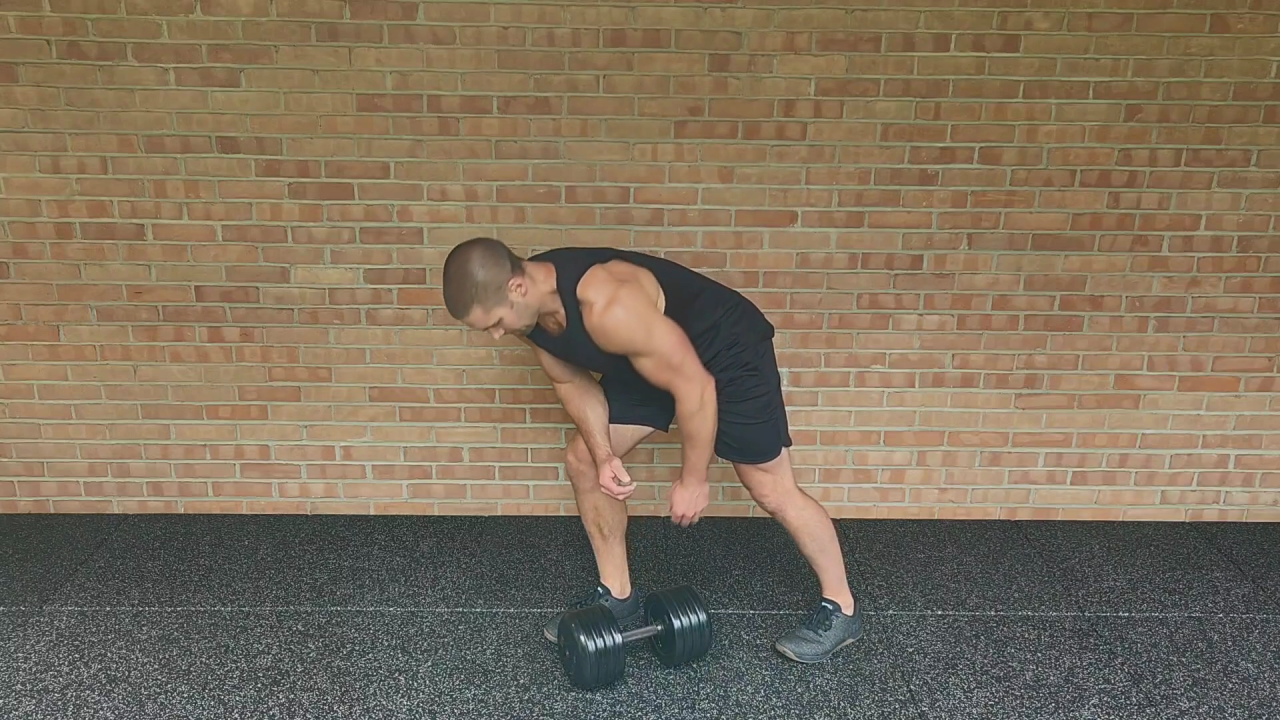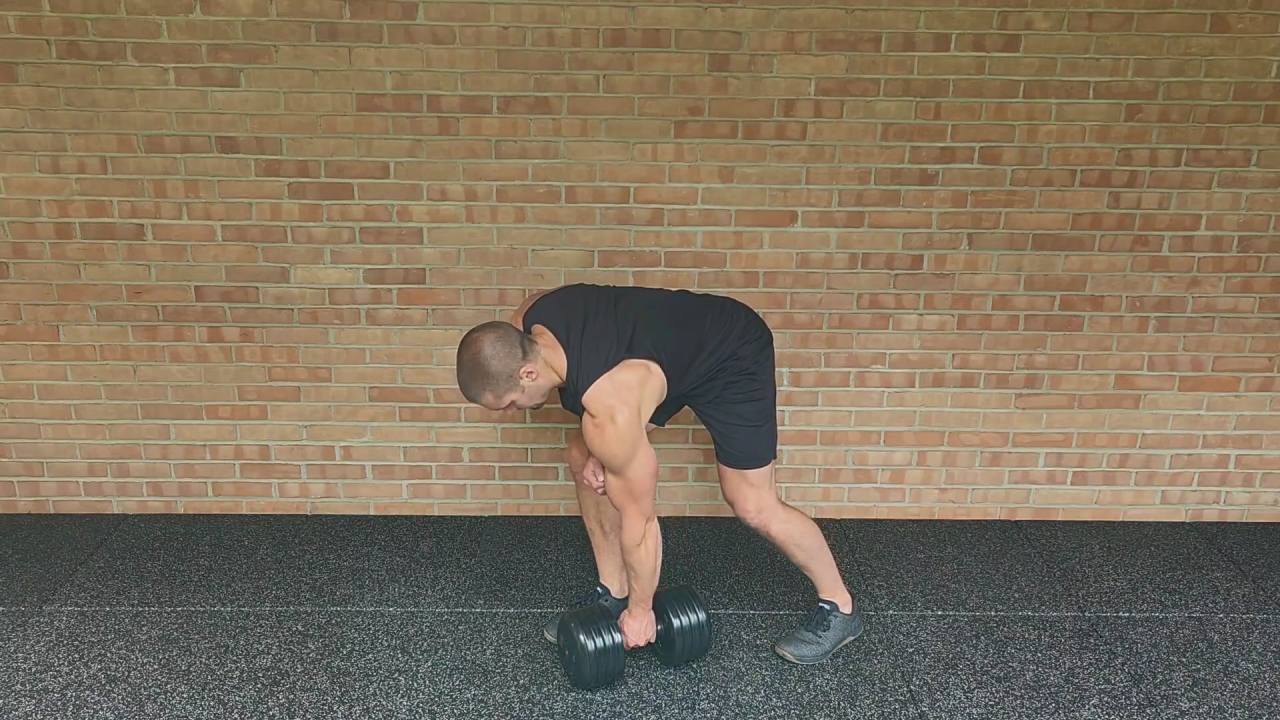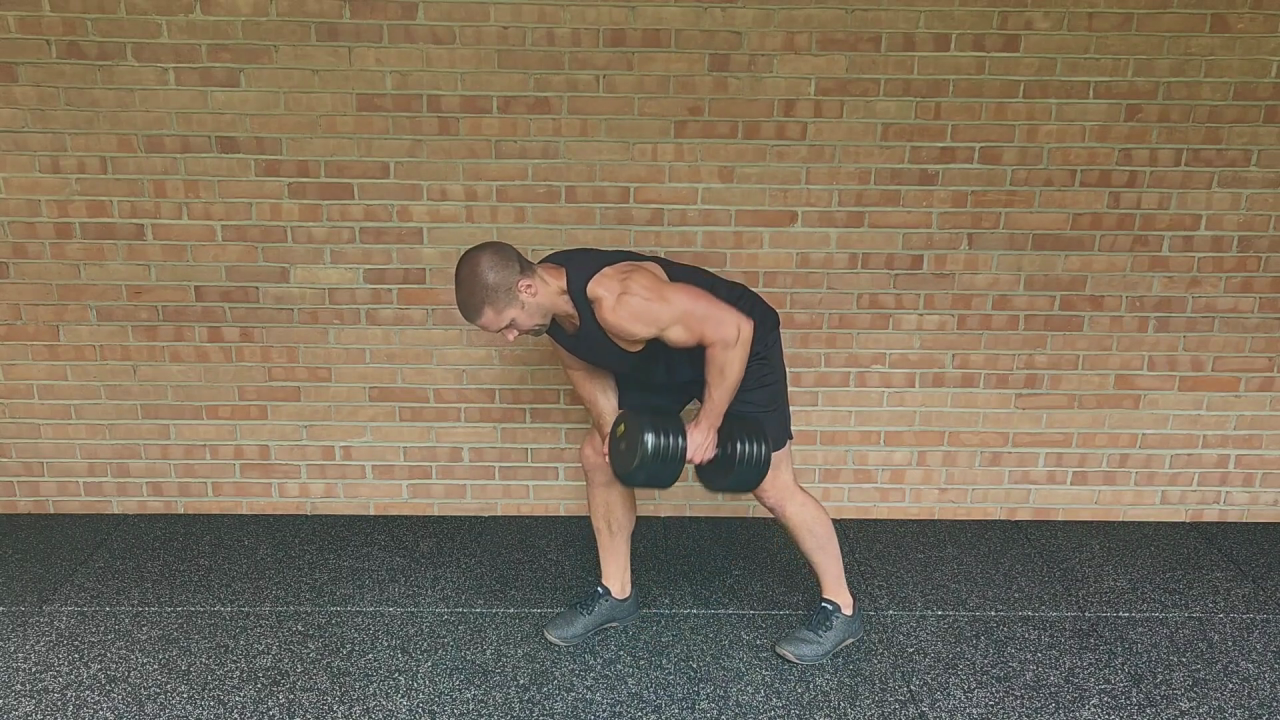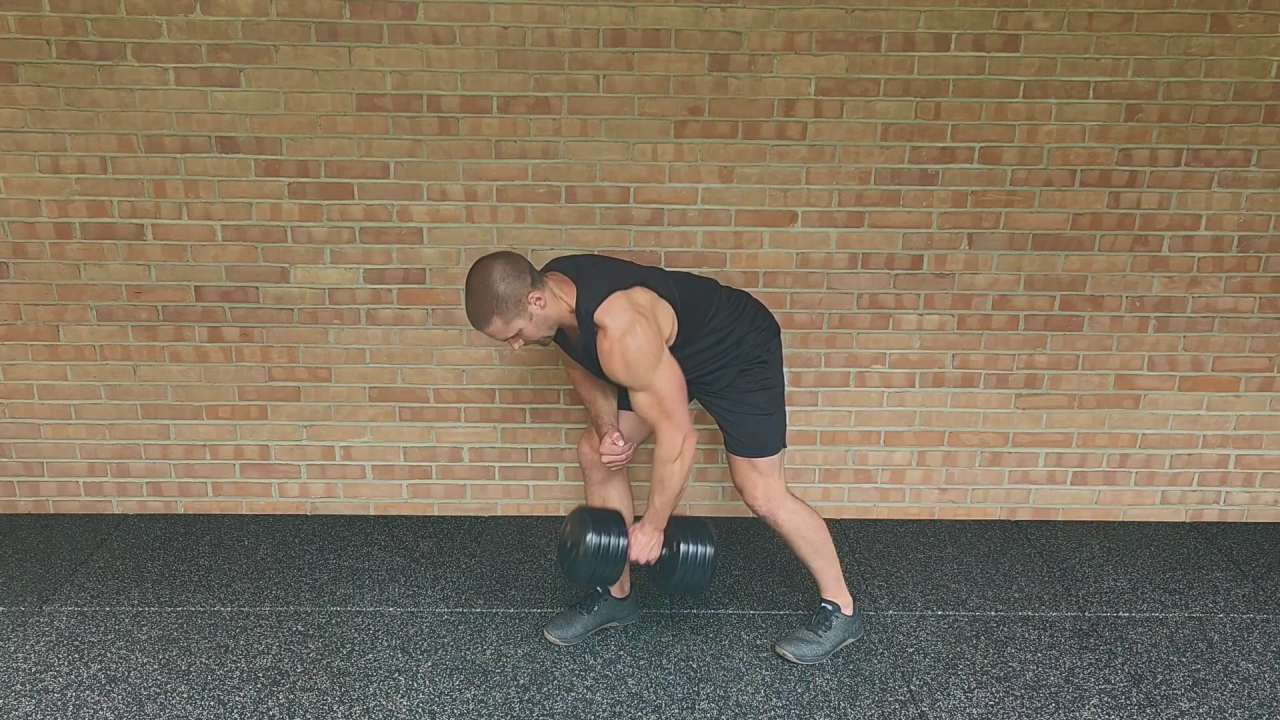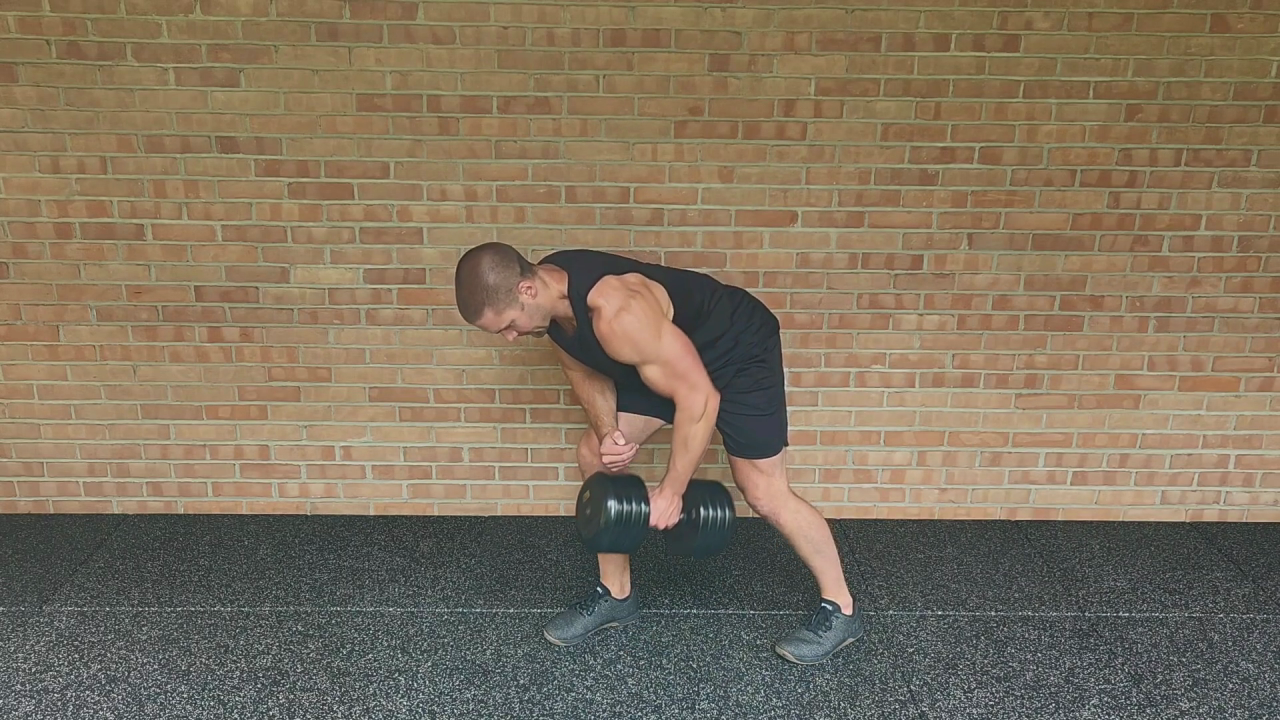
dt=1s
person 1, frame 1
left shoulder: (606, 305)
right shoulder: (528, 300)
left elbow: (696, 384)
right elbow: (571, 380)
left wrist: (693, 478)
right wrist: (604, 453)
left hip: (728, 353)
right hip: (651, 357)
left knee: (772, 491)
right knee: (582, 461)
left ankle: (842, 608)
right ankle: (617, 595)
person 1, frame 2
left shoulder: (610, 406)
right shoulder: (526, 327)
left elbow: (640, 519)
left wrist: (641, 611)
right wrist: (595, 450)
left hip: (732, 357)
right hip: (672, 345)
left knee: (752, 505)
right knee: (582, 458)
left ankle: (840, 608)
right ankle: (612, 593)
person 1, frame 3
left shoulder: (617, 301)
right shoulder: (548, 296)
left elbow: (732, 330)
right elbow: (584, 365)
left wrist: (706, 425)
right wrist: (610, 429)
left hip: (738, 347)
right hip: (664, 351)
left knee: (772, 488)
right knee: (598, 456)
left ankle: (841, 608)
right ankle: (616, 594)
person 1, frame 4
left shoulder: (621, 331)
right shoulder: (553, 292)
left elbow: (677, 439)
right elbow: (583, 366)
left wrist: (653, 525)
right wrist: (607, 429)
left hip: (739, 350)
right hip: (672, 351)
left knee: (762, 495)
right knee: (594, 454)
left ankle: (840, 608)
right ankle: (616, 594)
person 1, frame 5
left shoulder: (616, 314)
right shoulder: (550, 290)
left elbow: (700, 398)
right elbow: (582, 366)
left wrist: (671, 492)
right wrist: (607, 430)
left hip: (738, 349)
right hip: (663, 350)
left knee: (764, 494)
right knee: (594, 455)
left ankle: (841, 608)
right ankle: (616, 594)
